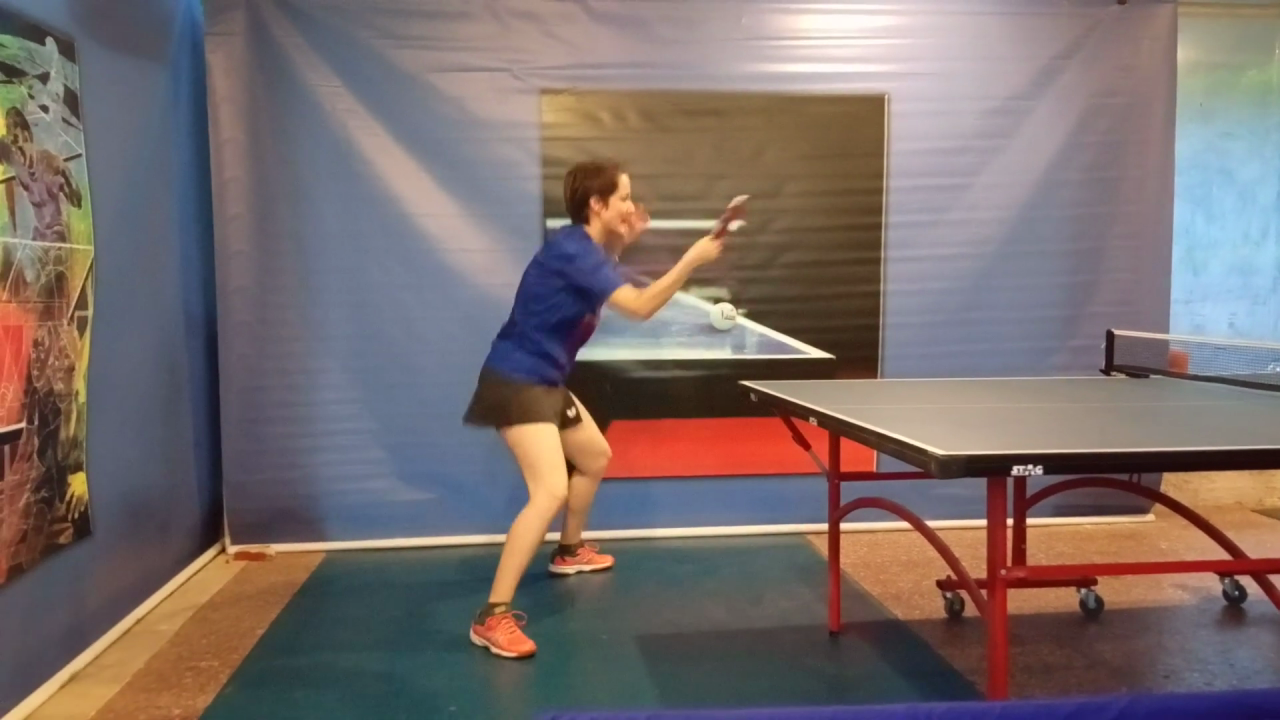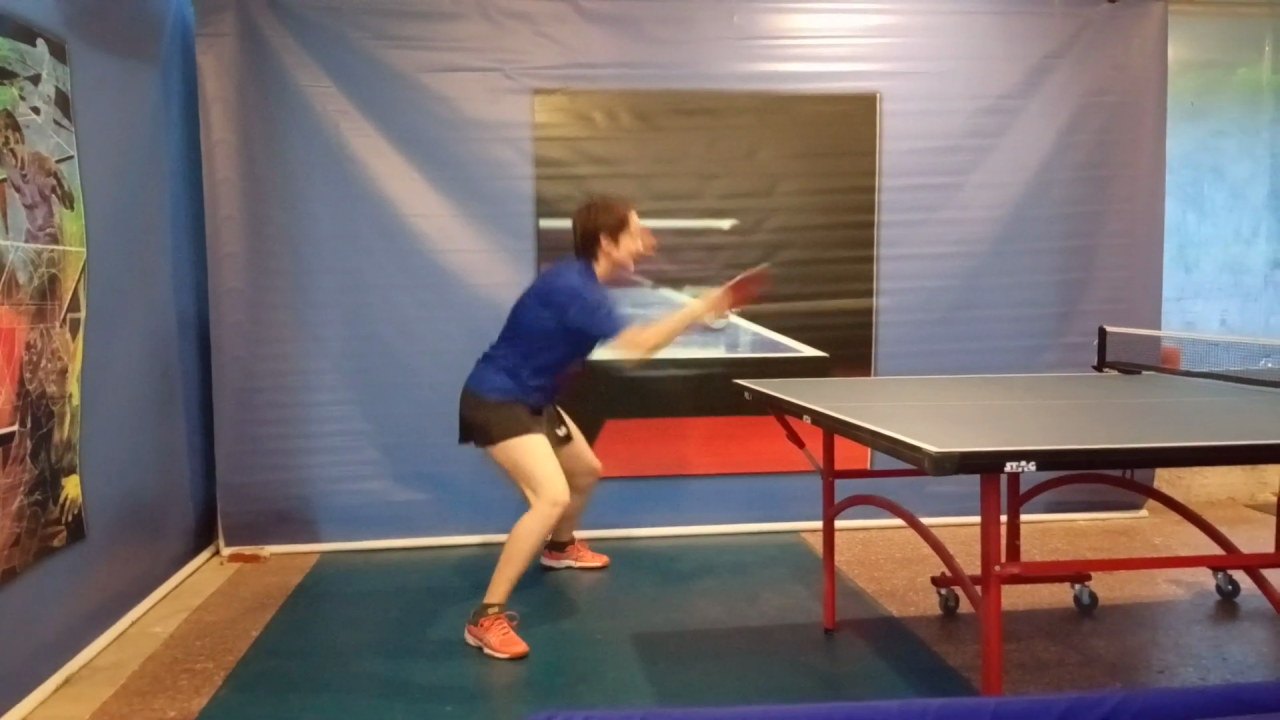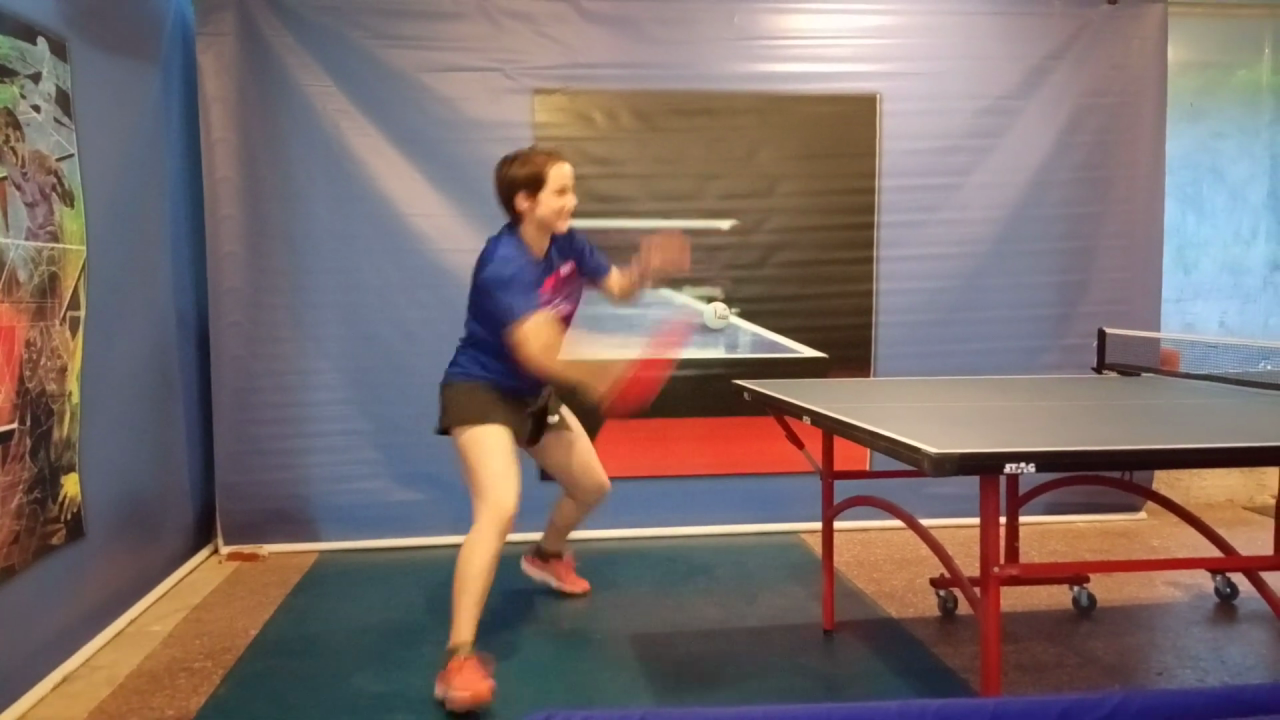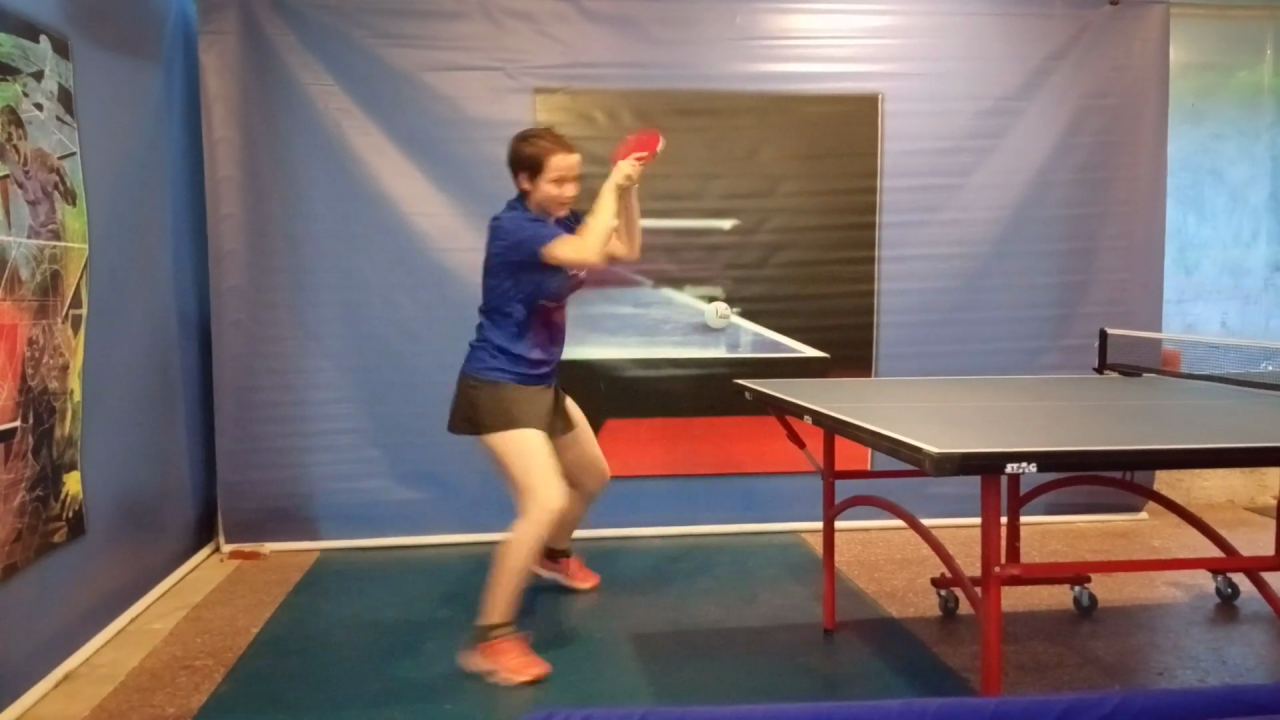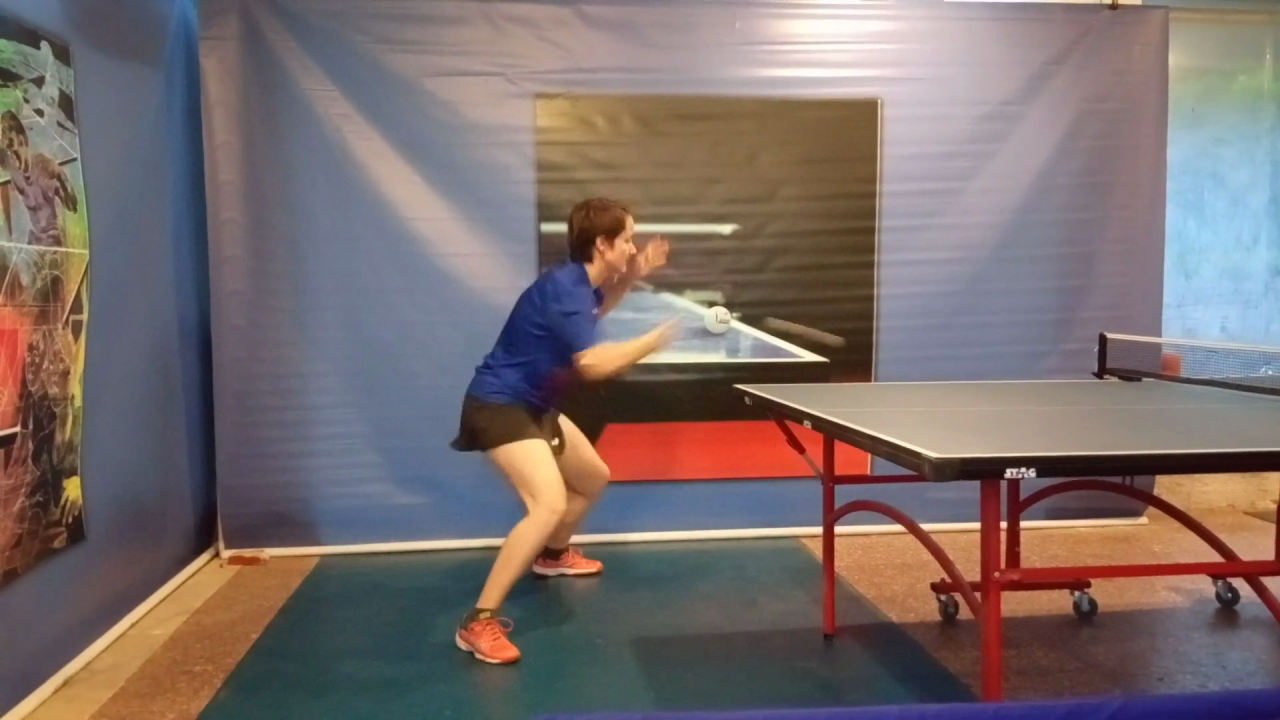
dt=0.5s
person 1, frame 1
left shoulder: (581, 246)
right shoulder: (573, 251)
left elbow: (599, 280)
right elbow: (639, 306)
left wrist: (621, 244)
right wrist: (693, 258)
left hip: (543, 380)
right hip: (516, 383)
left knee: (595, 457)
right knee: (549, 495)
left ankle: (569, 550)
right ankle: (493, 616)
person 1, frame 2
left shoulder: (579, 277)
right shoulder: (574, 289)
right elbow: (637, 346)
left wrist: (627, 260)
right wrist: (697, 311)
left hip: (531, 400)
right hip: (496, 402)
left knee: (585, 472)
right knee: (551, 499)
left ankle: (559, 547)
right ankle: (486, 617)
person 1, frame 3
left shoulder: (567, 242)
right shoulder: (502, 263)
left elbow: (617, 288)
right elbow: (536, 349)
left wrist: (647, 268)
right wrist: (600, 376)
left hip: (534, 394)
right hip: (479, 391)
left knee: (592, 488)
right knee: (499, 507)
left ankle: (547, 556)
right ankle: (460, 657)
person 1, frame 4
left shoulder: (559, 220)
right shoulder: (513, 225)
left elbow: (626, 252)
right elbow: (587, 254)
left wrist: (624, 191)
right wrist: (611, 188)
left hip: (538, 382)
right hip: (497, 384)
left knee: (593, 480)
right knee: (547, 504)
left ankle: (554, 558)
right ankle: (489, 635)
person 1, frame 5
left shoulder: (583, 282)
right shoulder: (566, 291)
left elbow: (597, 310)
right elbow: (596, 364)
left wrist: (633, 275)
right wrist: (654, 340)
left hip: (532, 405)
right hip: (499, 407)
left knee: (594, 478)
right knee: (549, 505)
left ankle: (554, 554)
right ankle: (480, 621)
